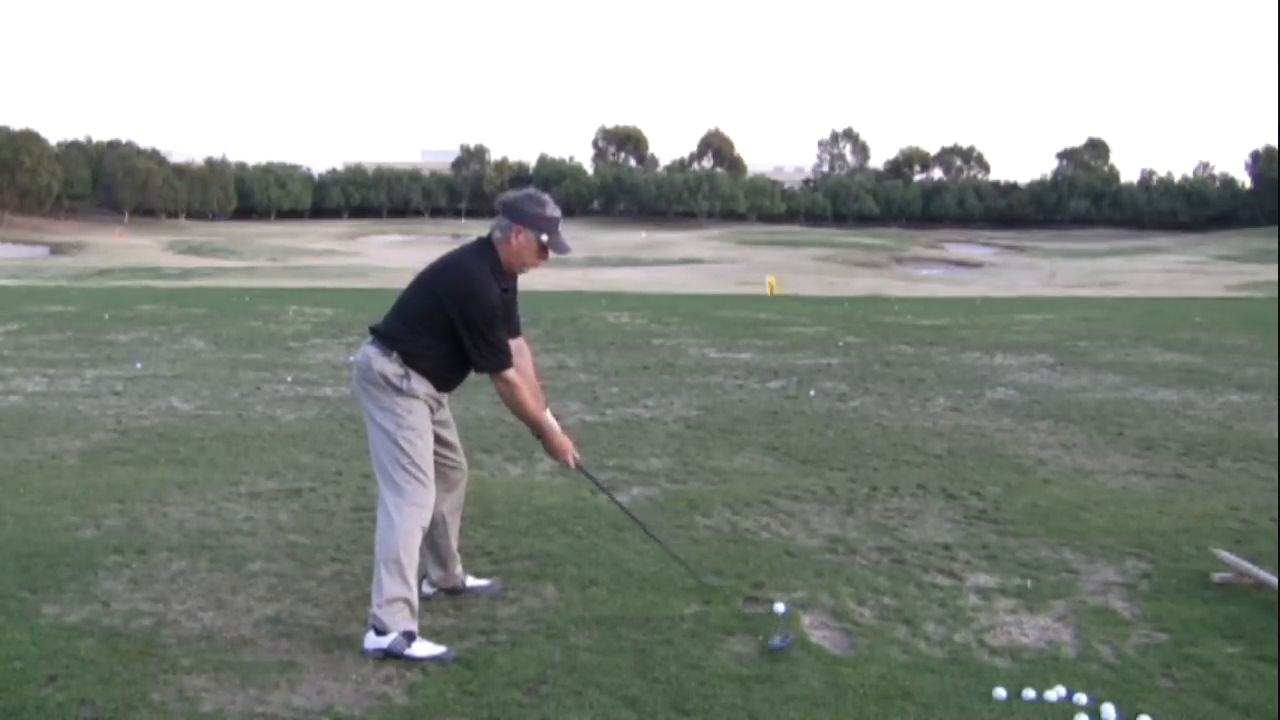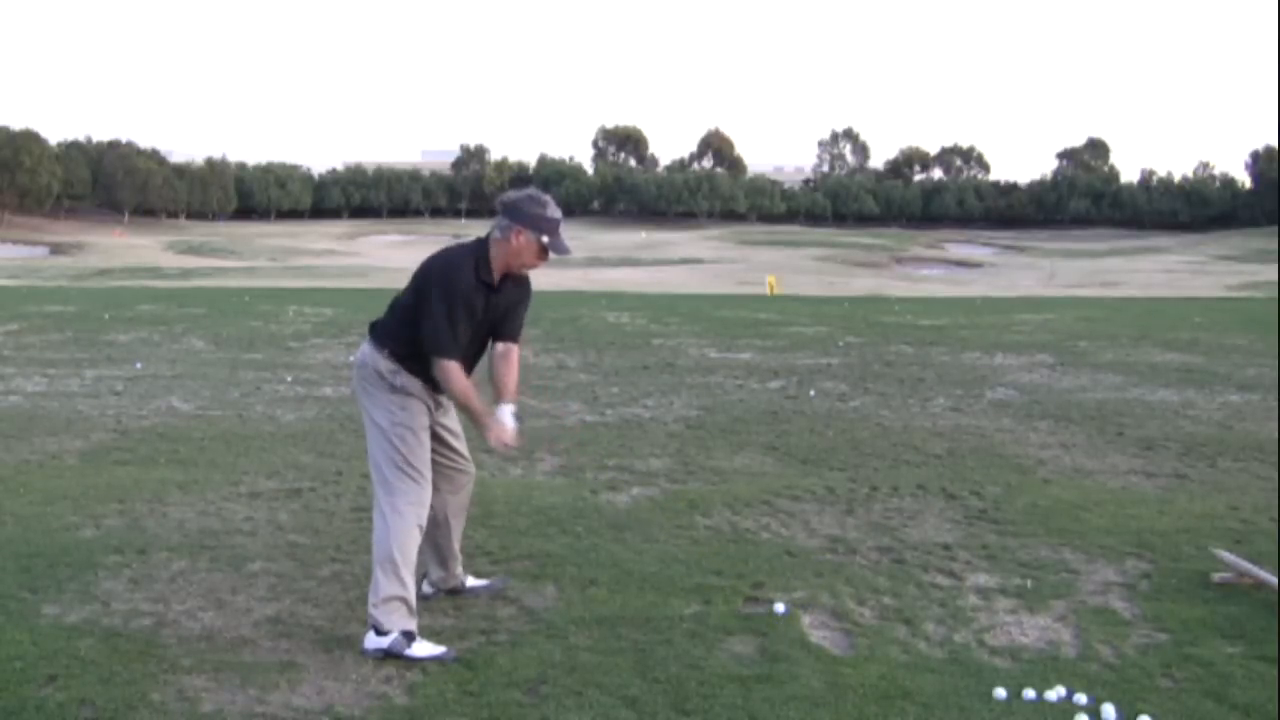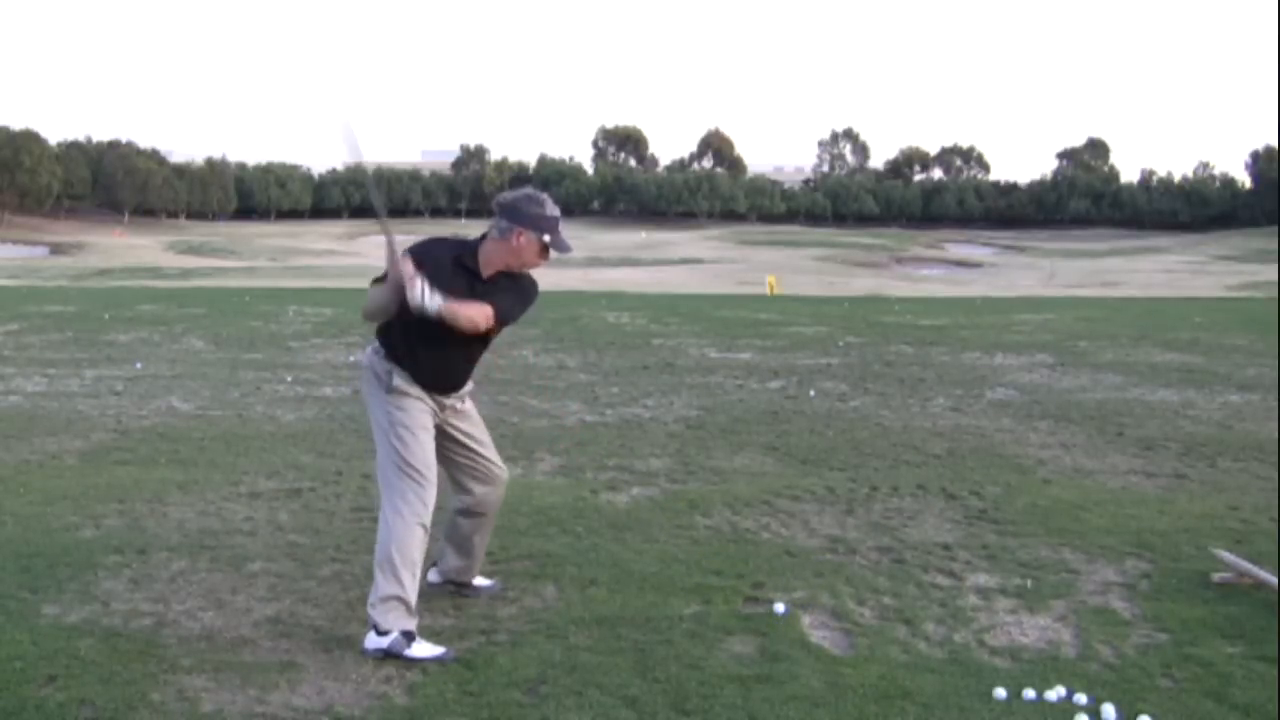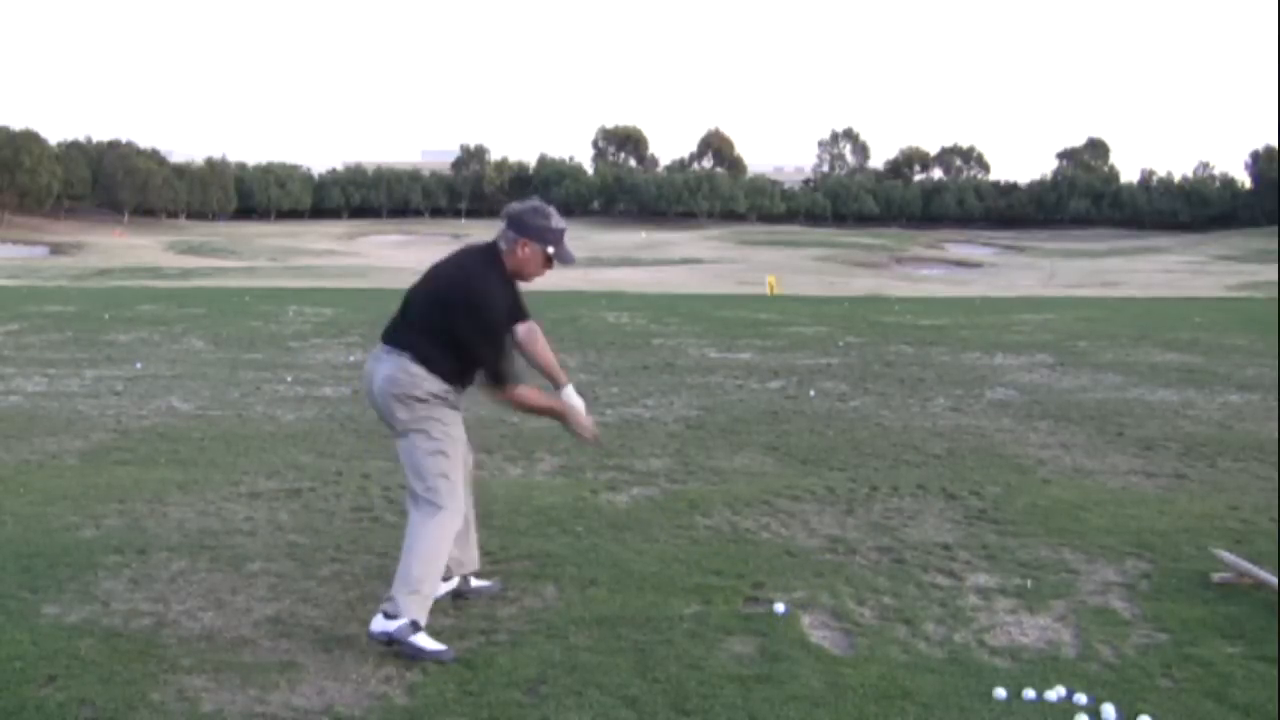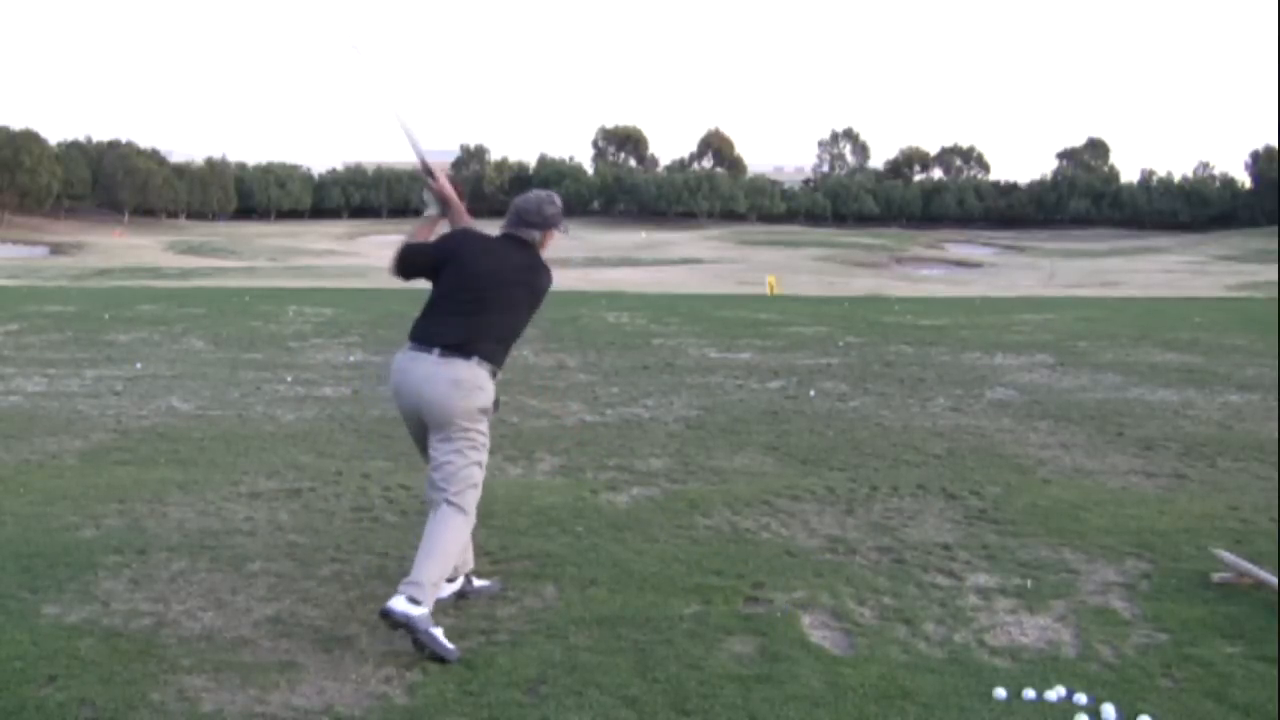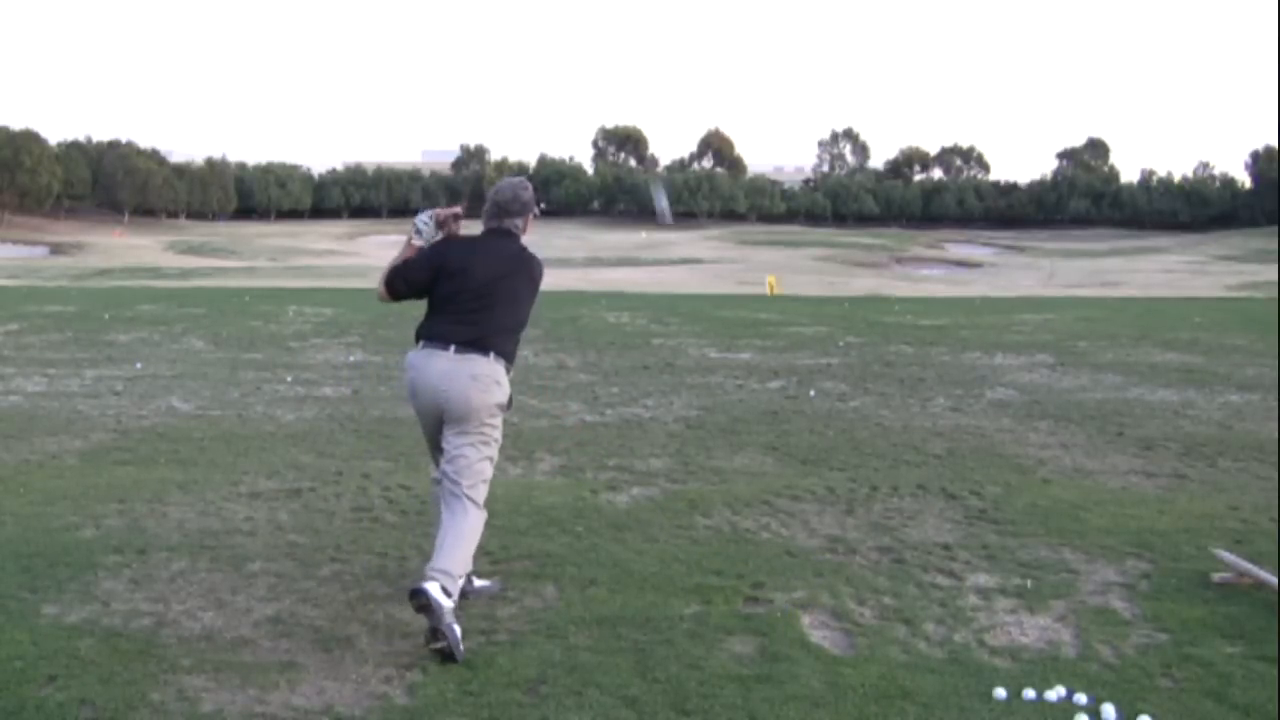
dt=0.3s
person 1, frame 1
left shoulder: (500, 274)
right shoulder: (473, 281)
left elbow: (516, 349)
right elbow: (502, 375)
left wrist: (548, 417)
right wrist: (547, 434)
left hip: (422, 380)
right hip: (394, 378)
left knee: (449, 475)
right knee: (411, 496)
left ankle: (443, 576)
right ankle: (389, 628)
person 1, frame 2
left shoulder: (516, 285)
right shoulder: (453, 272)
left elbow: (505, 352)
right elbow: (445, 363)
left wrist: (506, 411)
right wrist: (484, 421)
left hip: (427, 384)
right hip: (392, 376)
left knee: (455, 478)
right knee: (407, 496)
left ankle: (443, 576)
right ankle: (388, 628)
person 1, frame 3
left shoulder: (521, 287)
right shoulder: (434, 252)
left elbow: (478, 318)
right elbow: (371, 312)
left wrist: (431, 300)
right wrist: (397, 282)
left hip: (448, 392)
right hip: (396, 381)
left knee: (487, 481)
right knee: (412, 498)
left ankle: (456, 570)
right ankle: (388, 629)
person 1, frame 4
left shoulder: (496, 269)
right shoulder: (478, 290)
left elbow: (524, 330)
right elbow: (506, 389)
left wrist: (567, 388)
right wrist: (562, 412)
left hip: (400, 374)
right hip: (414, 385)
left knee: (457, 478)
right knee: (443, 501)
left ankle: (451, 574)
right ankle: (400, 617)
person 1, frame 5
left shoulder: (462, 244)
right shoulder: (538, 275)
left elbow: (400, 265)
left wrist: (437, 211)
right wrist: (455, 204)
left hip: (408, 368)
right hip: (461, 381)
left knee: (447, 478)
right knee: (456, 500)
left ankle: (452, 574)
right ankle: (412, 601)
person 1, frame 6
left shoulder: (450, 251)
right shoulder: (531, 267)
left elbow: (387, 290)
left wrist: (421, 233)
left hip: (424, 366)
right hip: (479, 377)
left knee: (452, 478)
right knee: (466, 495)
left ankle: (454, 575)
right ankle: (439, 586)
